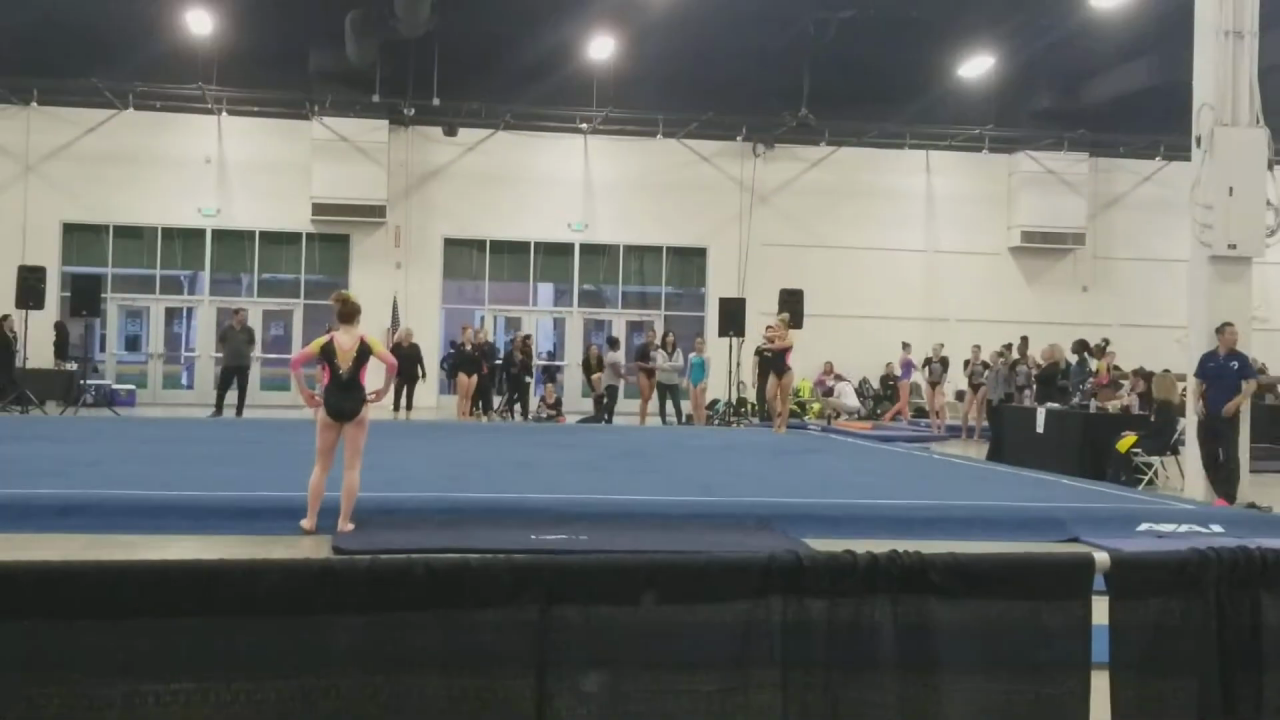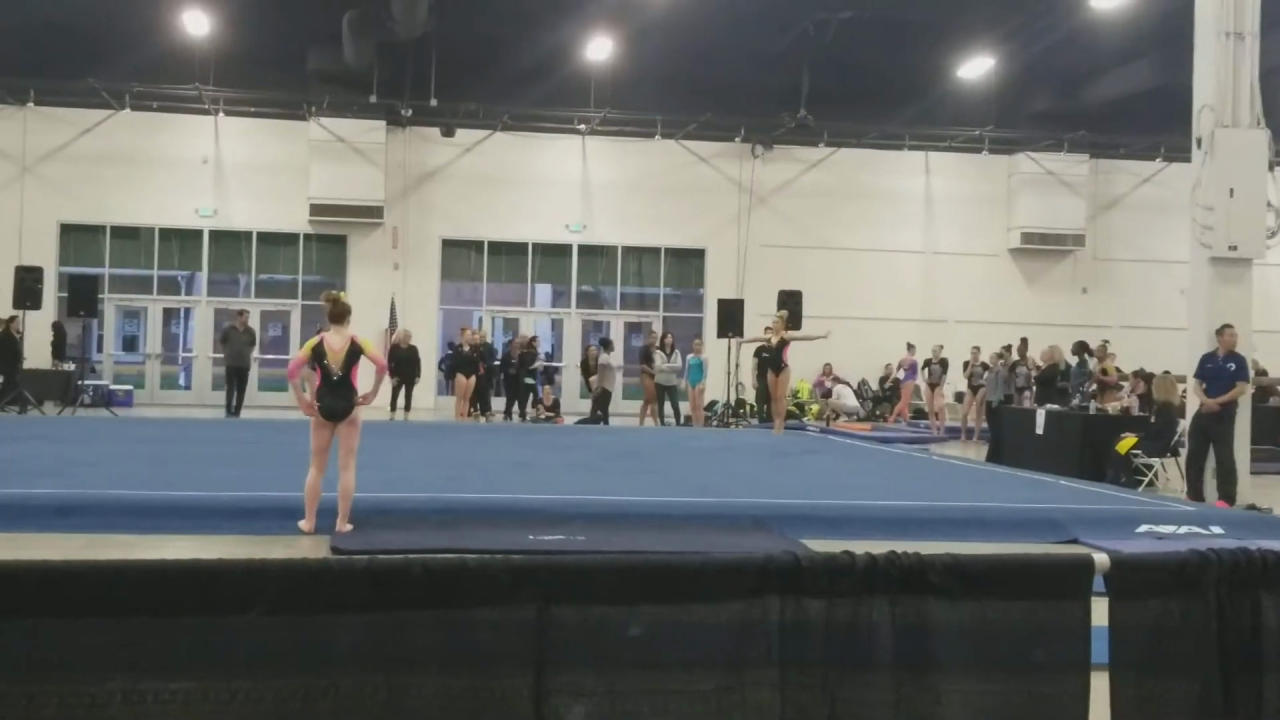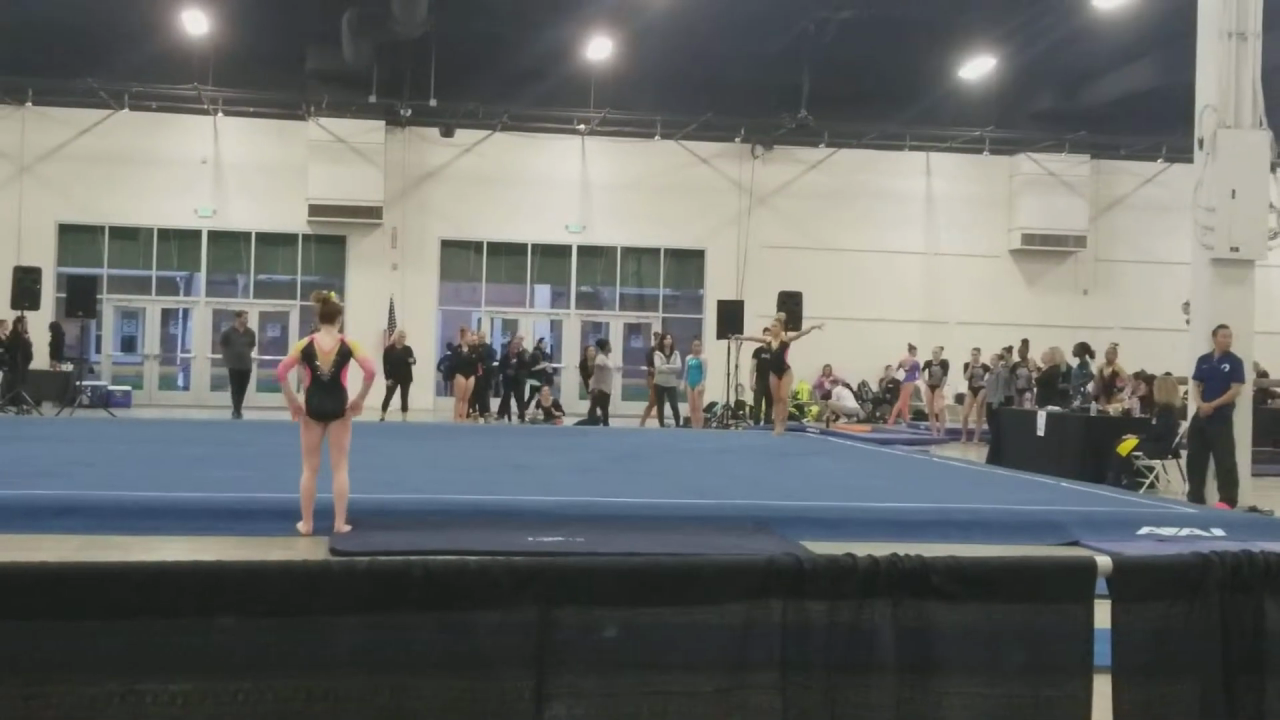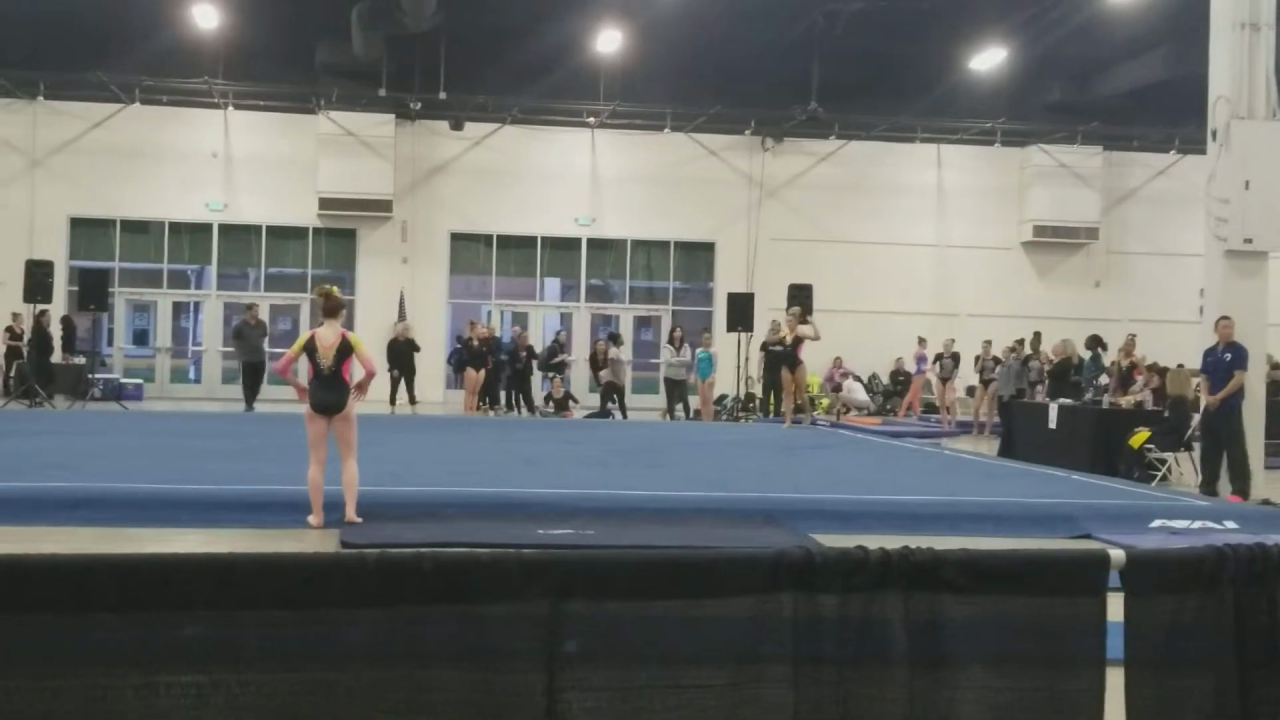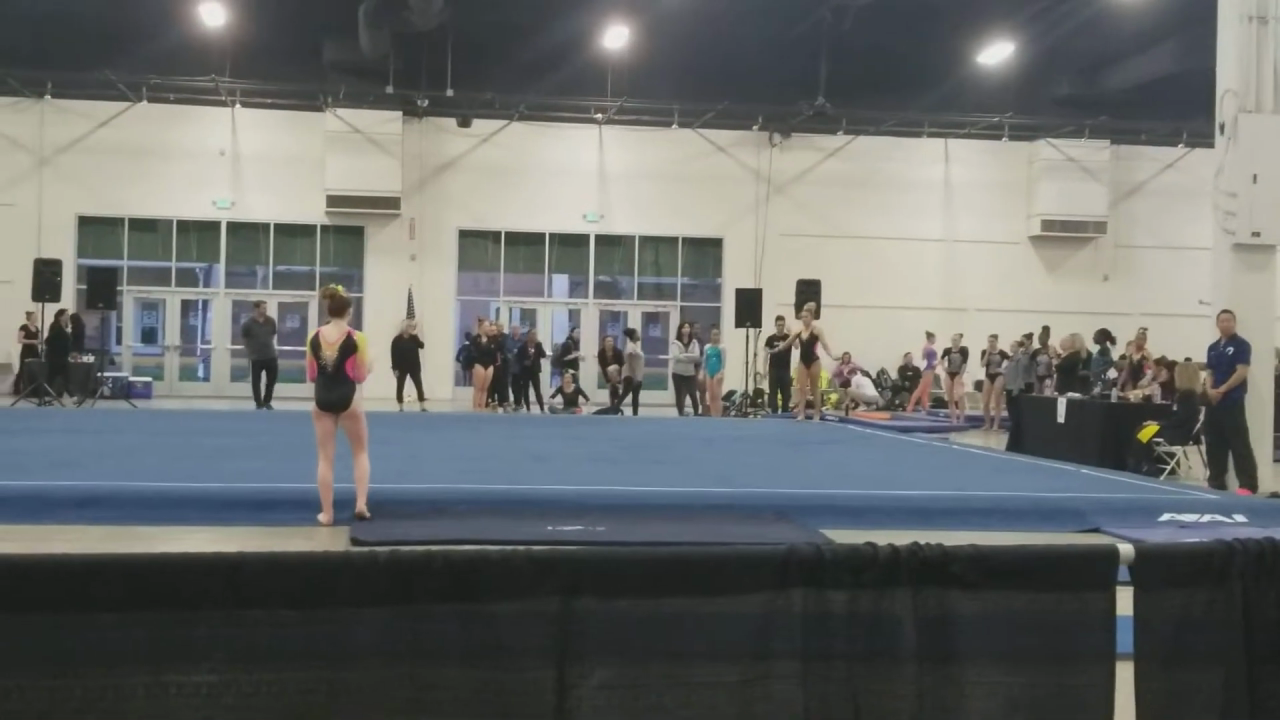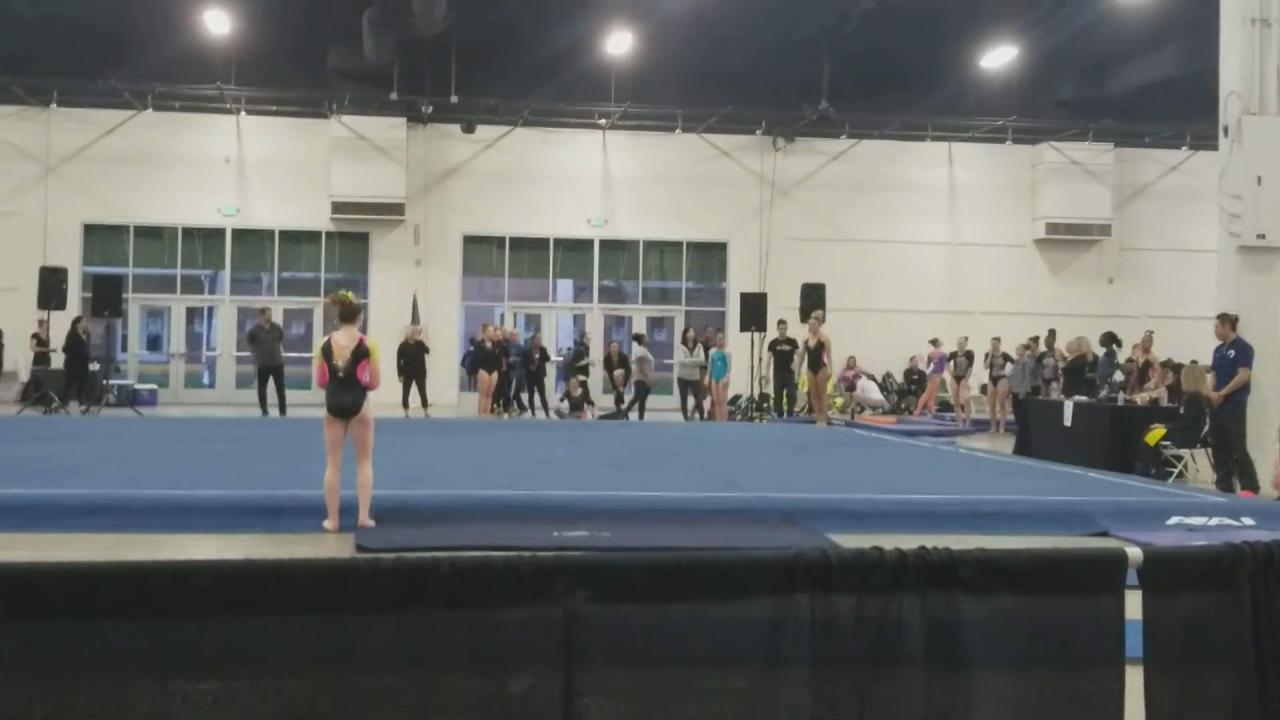
dt=0.3s
person 1, frame 1
left shoulder: (325, 341)
right shoulder: (366, 341)
left elbow: (295, 362)
right elbow: (392, 363)
left wrist: (305, 393)
right wrist: (383, 390)
left hip: (330, 406)
right hip: (357, 406)
left knee: (321, 466)
right knee: (352, 468)
left ankle: (310, 520)
right ankle: (344, 522)
person 1, frame 2
left shoulder: (315, 342)
right shoulder: (357, 342)
left elbow: (292, 369)
right elbow: (382, 365)
left wrist: (302, 400)
right wrist: (372, 394)
left hip: (323, 406)
right hip: (349, 407)
left knee: (316, 468)
right knee: (347, 468)
left ankle: (309, 521)
right ankle: (342, 522)
person 1, frame 3
left shoulder: (306, 343)
right shoulder: (348, 344)
left elbow: (281, 372)
right elbow: (370, 370)
left wrist: (293, 402)
right wrist: (359, 400)
left hip: (312, 407)
right hip: (339, 407)
left knee: (310, 469)
right knee: (340, 468)
left ankle: (306, 523)
right ankle: (340, 523)
person 1, frame 4
left shoulder: (308, 338)
right shoulder: (350, 338)
left elbow: (281, 369)
right elbow: (371, 370)
left wrist: (299, 387)
right wrist: (362, 385)
left hip: (316, 401)
right hip: (342, 401)
left knee: (316, 461)
right knee: (349, 459)
left ankle: (317, 515)
right ankle: (351, 510)
person 1, frame 5
left shoulder: (314, 337)
right shoulder: (356, 338)
left elbow: (311, 376)
right elbow: (360, 376)
right wrist: (367, 368)
left hip: (322, 399)
right hip: (347, 398)
left knee: (325, 458)
right knee: (360, 452)
left ankle: (327, 513)
right ankle: (361, 503)
person 1, frame 6
left shoulder: (326, 343)
right shoulder: (367, 344)
left elbow: (321, 381)
right elbow: (374, 382)
left hip: (333, 404)
right hip: (358, 404)
left knee: (333, 464)
right knee: (364, 462)
left ankle: (332, 519)
right ankle: (364, 516)
